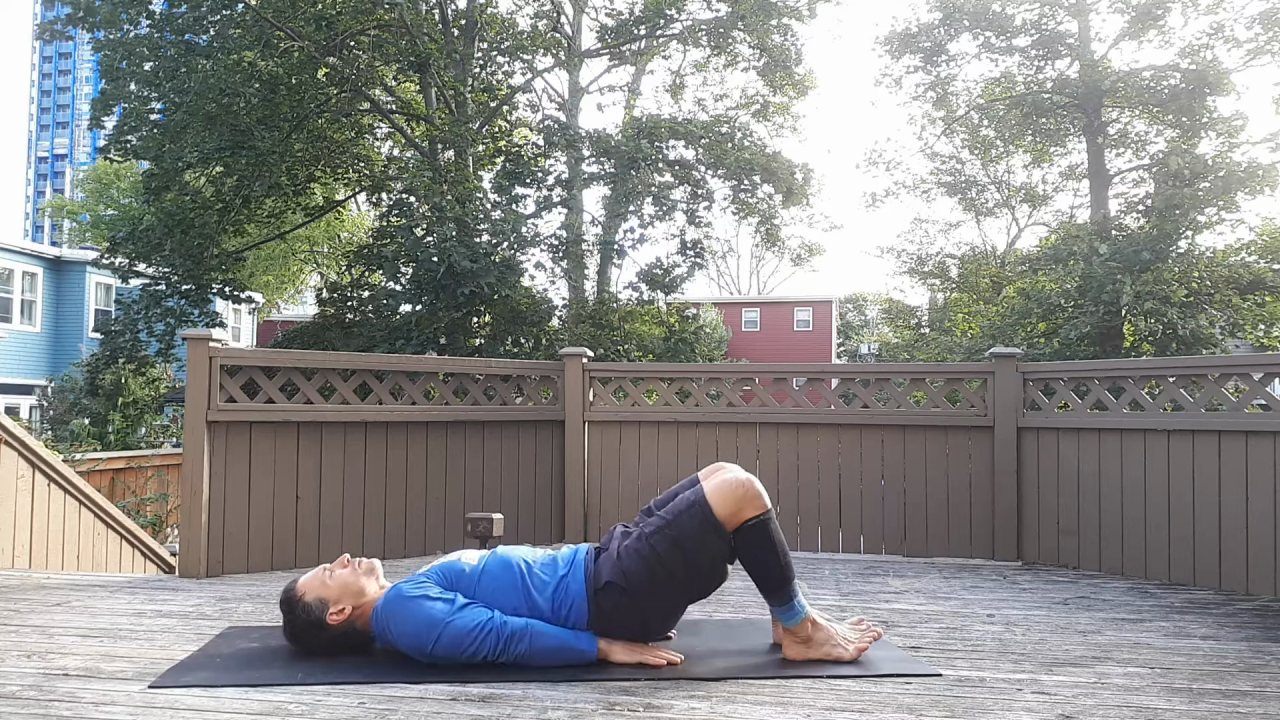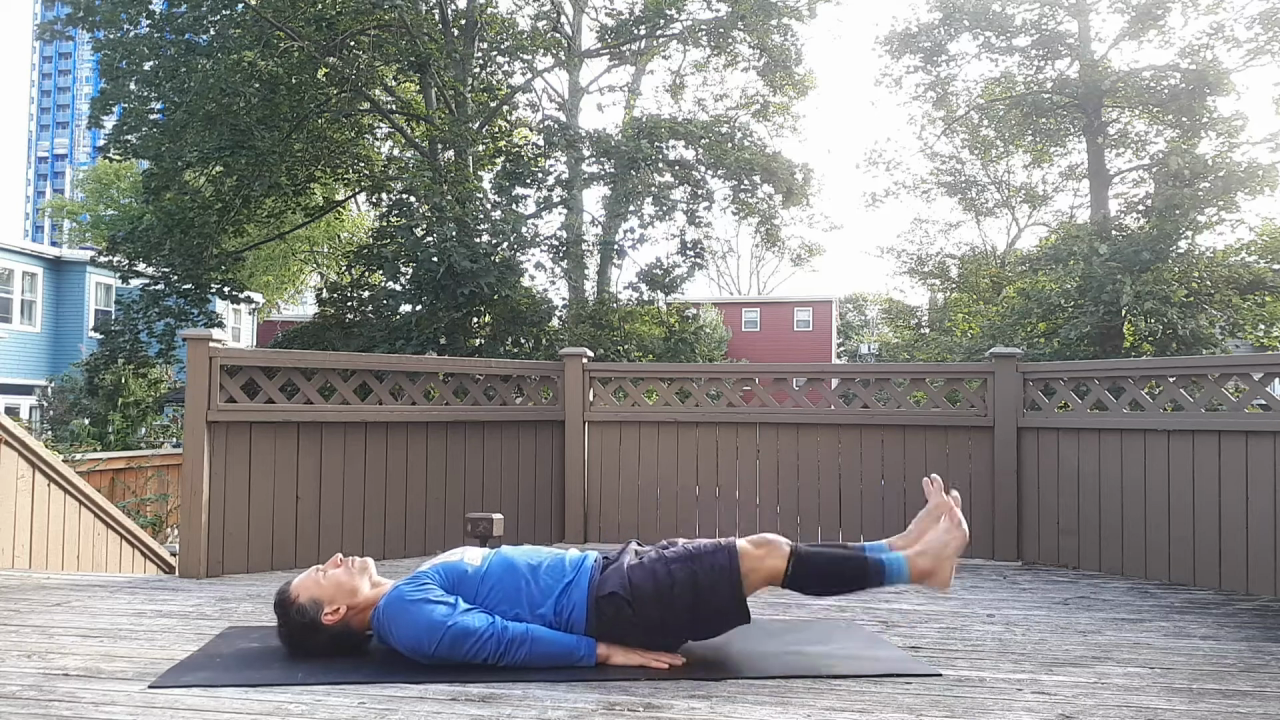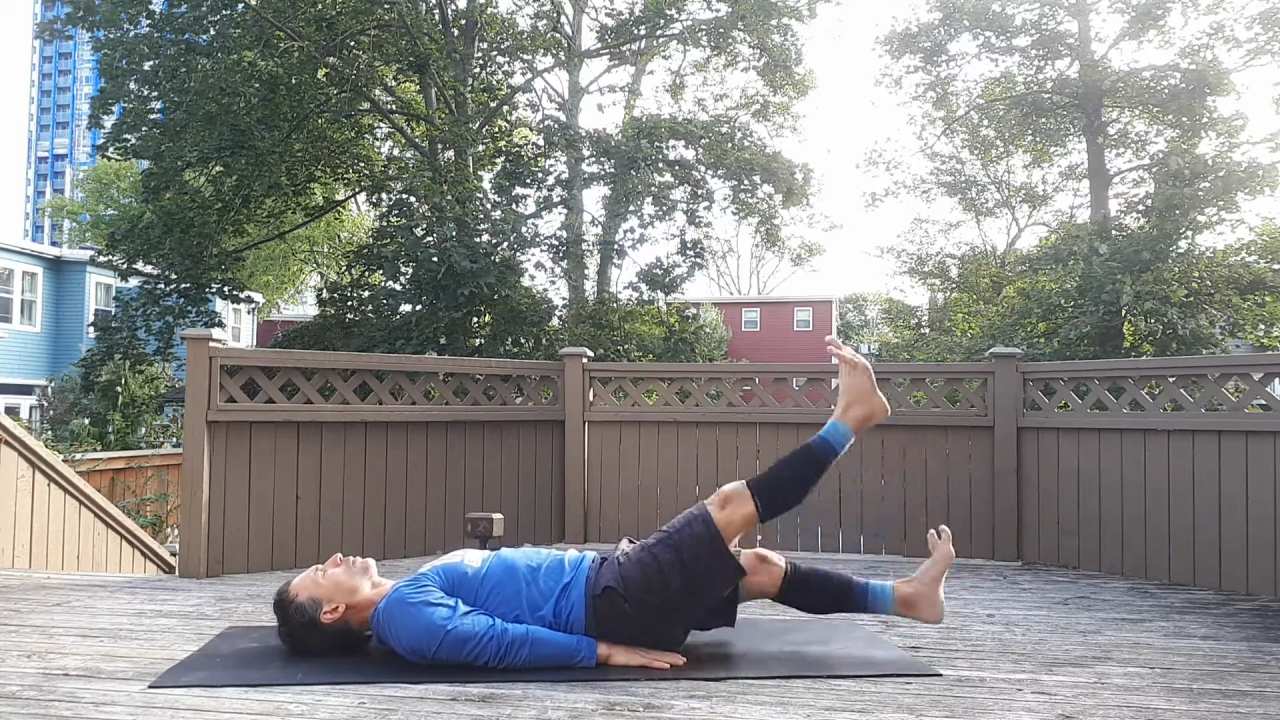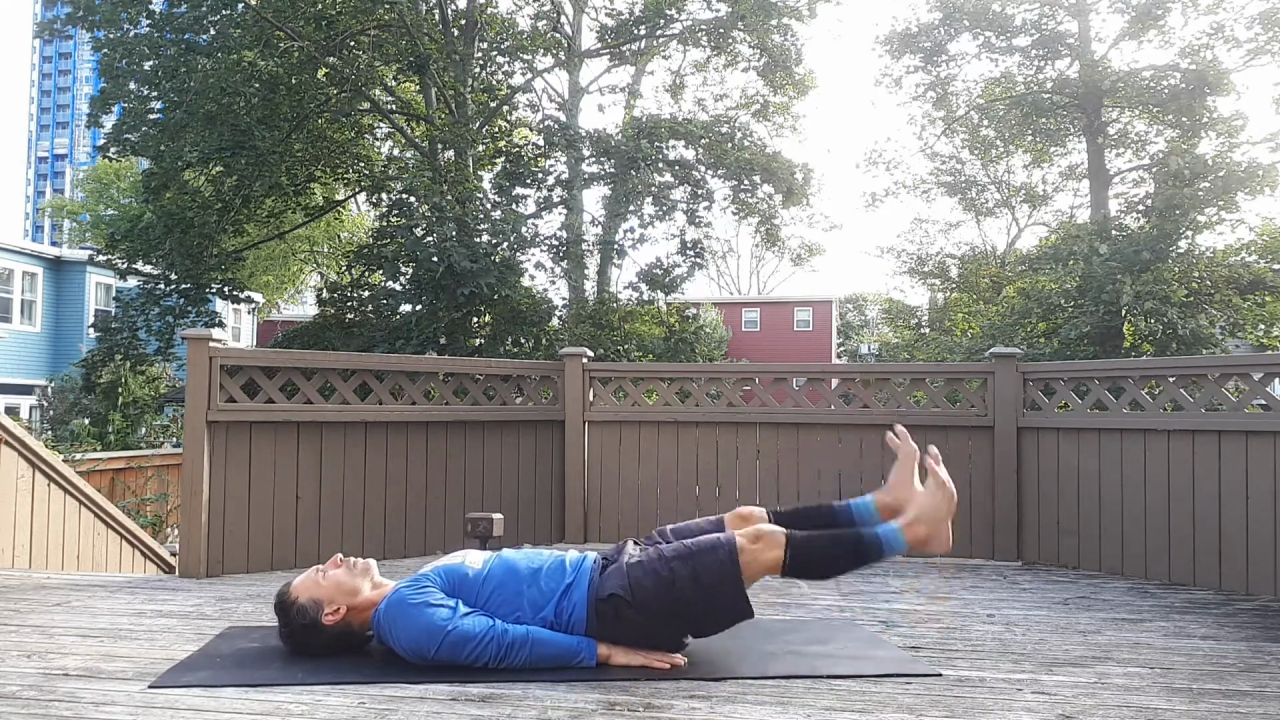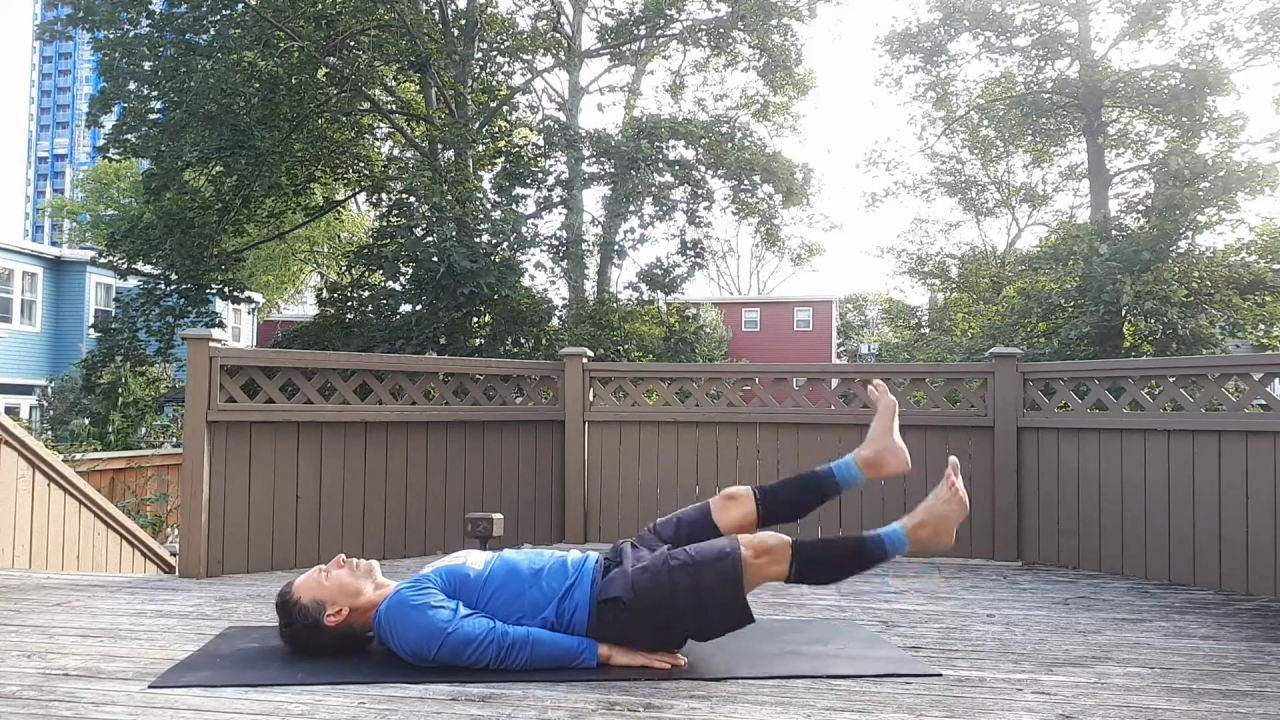
dt=1s
person 1, frame 1
left shoulder: (406, 596)
right shoulder: (404, 615)
right elbow: (504, 638)
right wrist: (607, 648)
left hip: (598, 566)
right hip: (612, 594)
left knee: (725, 475)
right knee: (742, 491)
left ankle: (790, 617)
right ankle: (802, 631)
person 1, frame 2
left shoulder: (408, 592)
right shoulder: (404, 616)
right elbow: (500, 638)
right wrist: (607, 651)
left hip: (607, 569)
right hip: (611, 602)
left knee: (760, 540)
right knee: (767, 554)
left ankle: (895, 553)
right ankle: (909, 567)
person 1, frame 3
left shoulder: (411, 592)
right shoulder: (405, 618)
right elbow: (504, 641)
right wrist: (608, 649)
left hip: (604, 574)
right hip: (613, 603)
left knee: (761, 567)
right knee: (733, 503)
left ankle: (903, 596)
right ankle: (847, 420)
person 1, frame 4
left shoulder: (412, 590)
right shoulder: (405, 618)
right elbow: (499, 642)
right wrist: (606, 651)
left hip: (606, 571)
right hip: (609, 607)
left knee: (746, 520)
right knee: (762, 544)
left ankle: (889, 505)
right ankle: (907, 531)
person 1, frame 5
left shoulder: (415, 591)
right shoulder: (406, 620)
right elbow: (504, 643)
right wrist: (609, 652)
left hip: (605, 571)
right hip: (611, 605)
left knee: (735, 502)
right knee: (764, 550)
left ankle: (867, 461)
right ankle: (910, 532)
